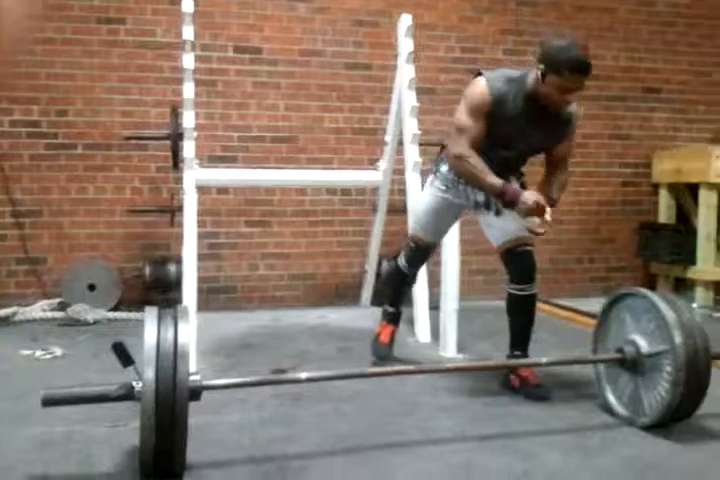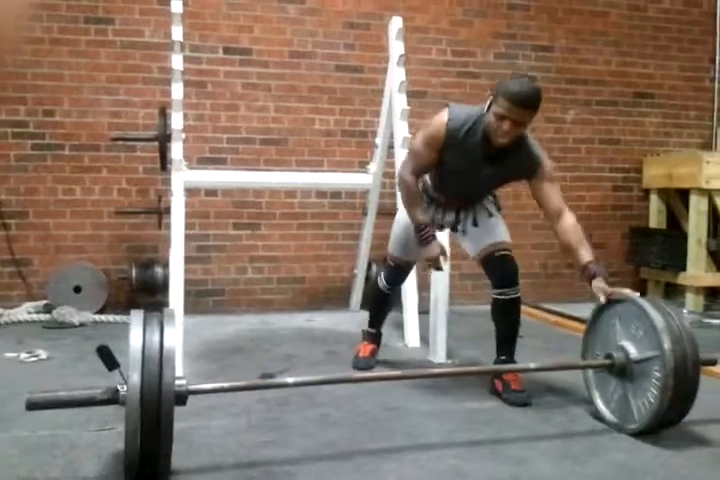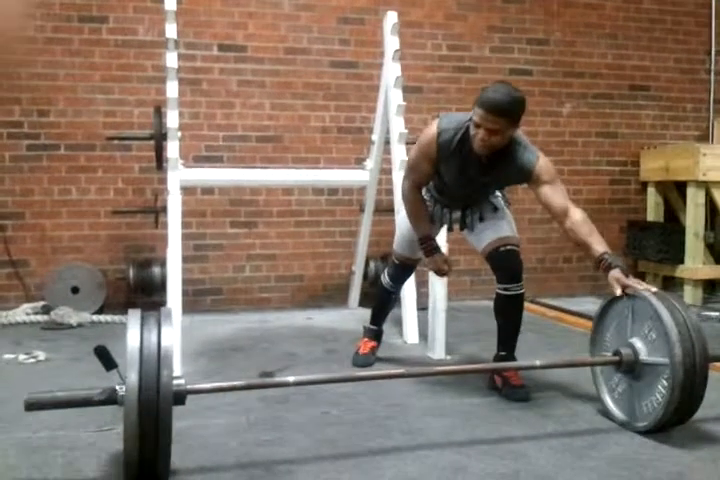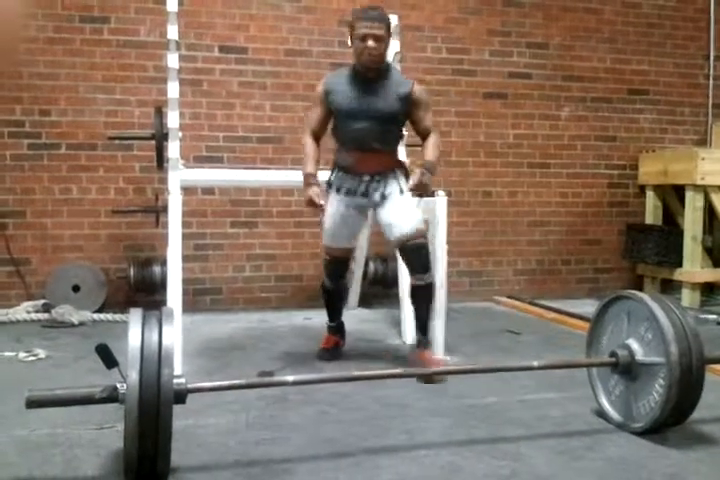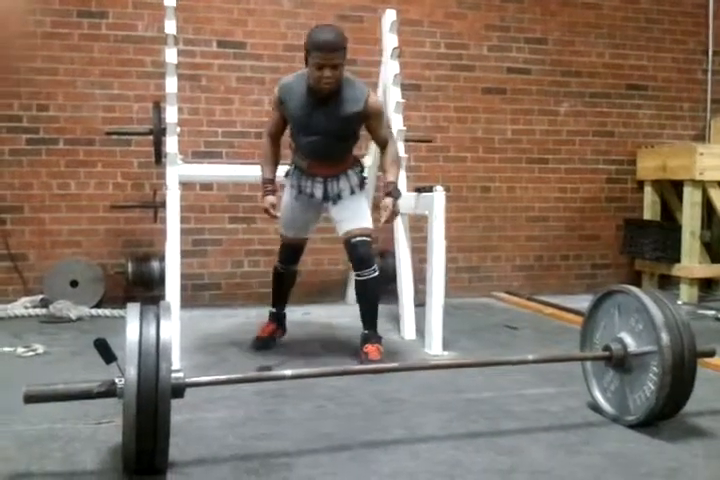
dt=0.7s
person 1, frame 1
left shoulder: (566, 117)
right shoulder: (487, 90)
left elbow: (558, 168)
right elbow: (458, 153)
left wrist: (545, 202)
right wrist: (513, 195)
left hip: (505, 183)
right hip: (455, 175)
left knee: (524, 267)
right knee: (417, 251)
left ankle: (517, 364)
right ankle: (389, 317)
person 1, frame 2
left shoulder: (533, 159)
right shoulder: (449, 123)
left elbow: (561, 216)
right elbow: (408, 173)
left wrist: (593, 272)
right wrist: (425, 235)
left hip: (475, 206)
right hip: (426, 199)
left knee: (505, 273)
right knee: (396, 269)
left ankle: (505, 369)
right ankle: (371, 338)
person 1, frame 3
left shoulder: (530, 161)
right shoulder: (439, 134)
left elbow: (568, 213)
right elbow: (411, 187)
left wrist: (610, 262)
right wrist: (429, 247)
left hip: (483, 204)
right hip: (431, 198)
left knee: (510, 268)
right knee: (401, 264)
left ankle: (504, 363)
right ankle: (372, 334)
person 1, frame 4
left shoulder: (408, 88)
right shoulder: (331, 85)
left elbow: (430, 134)
right elbow: (311, 135)
left wrist: (427, 167)
right wrist: (311, 180)
left hip: (391, 182)
right hip: (344, 183)
left knee: (417, 253)
right knee: (335, 264)
left ankle: (422, 342)
right ankle: (335, 331)
person 1, frame 5
left shoulder: (364, 99)
right shoulder: (286, 91)
left elbow: (386, 143)
right elbow: (272, 138)
left wrist: (390, 190)
right wrist: (268, 187)
left hip: (345, 181)
right hip: (301, 179)
left knee: (362, 253)
right knee: (289, 253)
left ankle: (370, 337)
right ankle: (276, 319)
